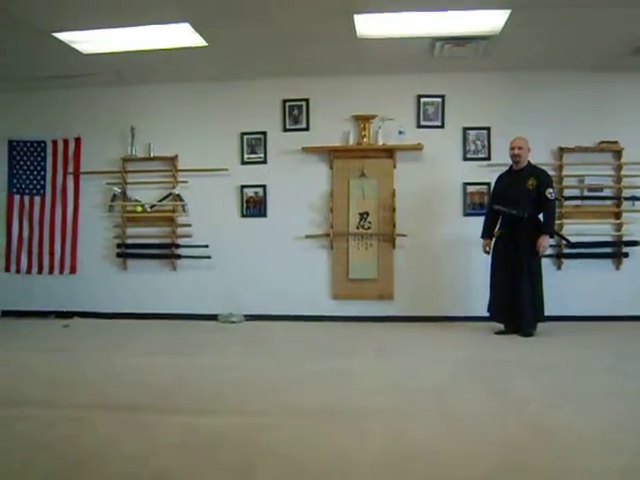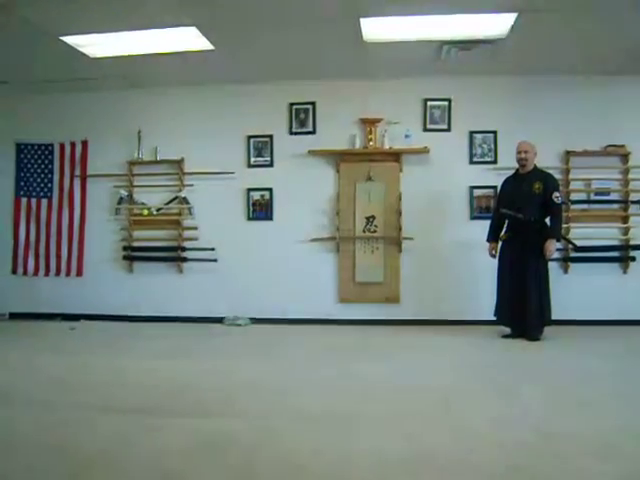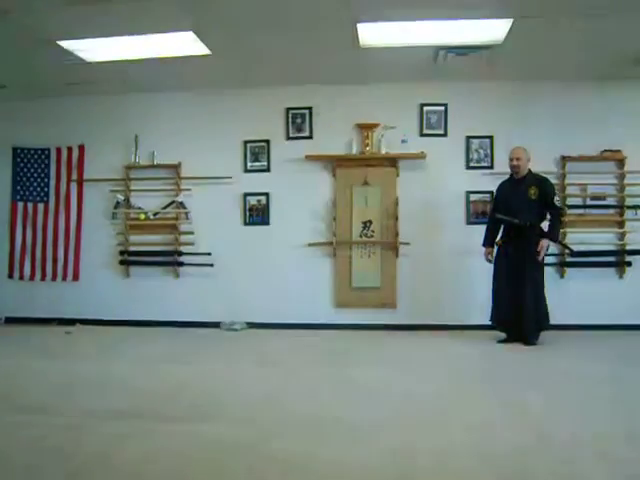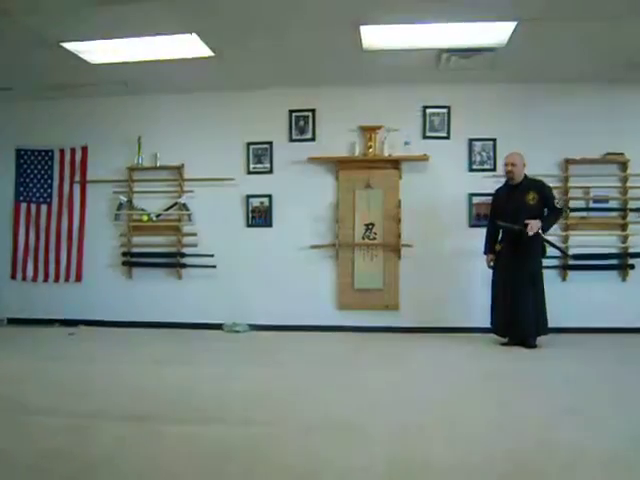
dt=0.5s
person 1, frame 1
left shoulder: (540, 176)
right shoulder: (502, 178)
left elbow: (549, 207)
right elbow: (492, 209)
left wrist: (546, 234)
right wrist: (487, 236)
left hip: (528, 234)
right hip: (505, 234)
left knee: (528, 279)
right knee: (503, 279)
left ankle: (528, 324)
right ankle: (510, 323)
person 1, frame 2
left shoulder: (546, 180)
right shoulder: (508, 182)
left elbow: (556, 211)
right elbow: (499, 212)
left wrist: (552, 238)
right wrist: (493, 239)
left hip: (535, 237)
right hip: (512, 237)
left knee: (534, 283)
right knee: (510, 283)
left ankle: (534, 328)
right ankle: (516, 327)
person 1, frame 3
left shoulder: (541, 184)
right shoulder: (504, 187)
left elbow: (556, 212)
right elbow: (494, 217)
left wrist: (548, 238)
right wrist: (489, 244)
left hip: (531, 242)
right hip: (508, 242)
left knee: (530, 288)
right knee: (505, 287)
left ankle: (531, 333)
right ankle: (512, 331)
person 1, frame 4
left shoulder: (538, 188)
right shoulder: (500, 193)
left elbow: (557, 210)
right elbow: (493, 224)
left wrist: (541, 223)
right wrist: (490, 251)
left hip: (530, 247)
right hip: (506, 247)
left knee: (529, 290)
right knee: (504, 292)
left ankle: (530, 336)
right ankle: (513, 335)
